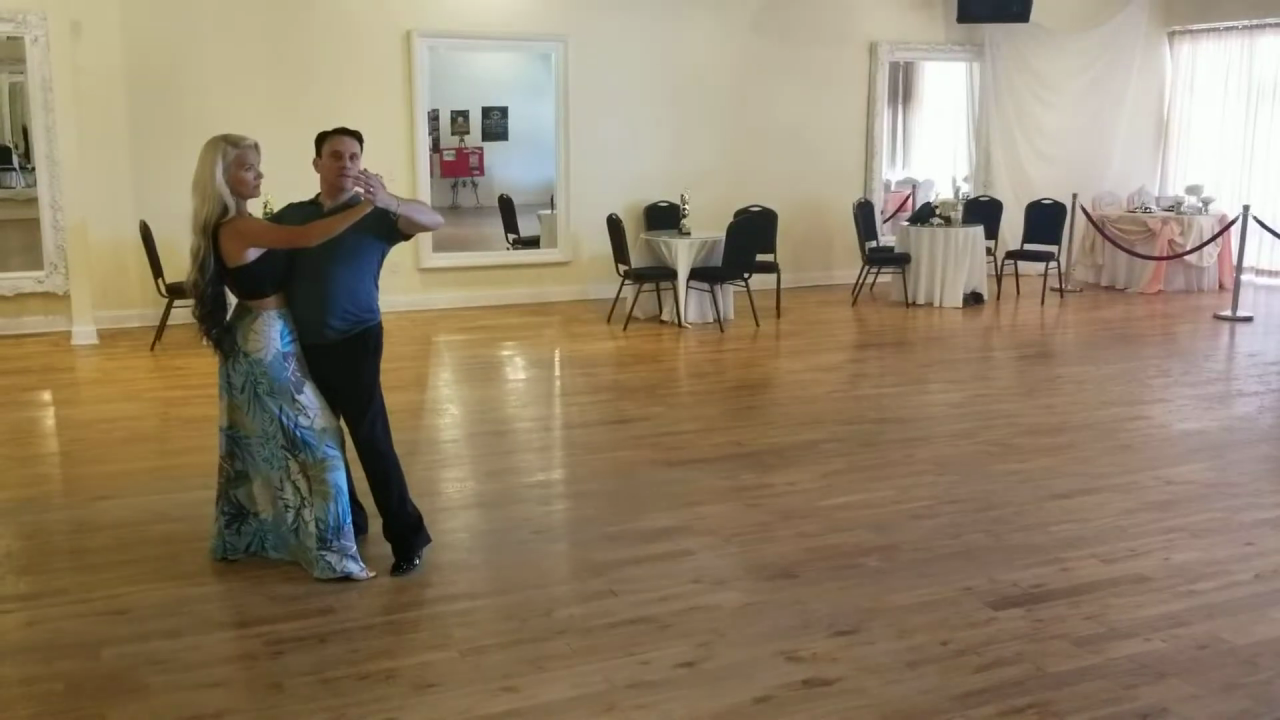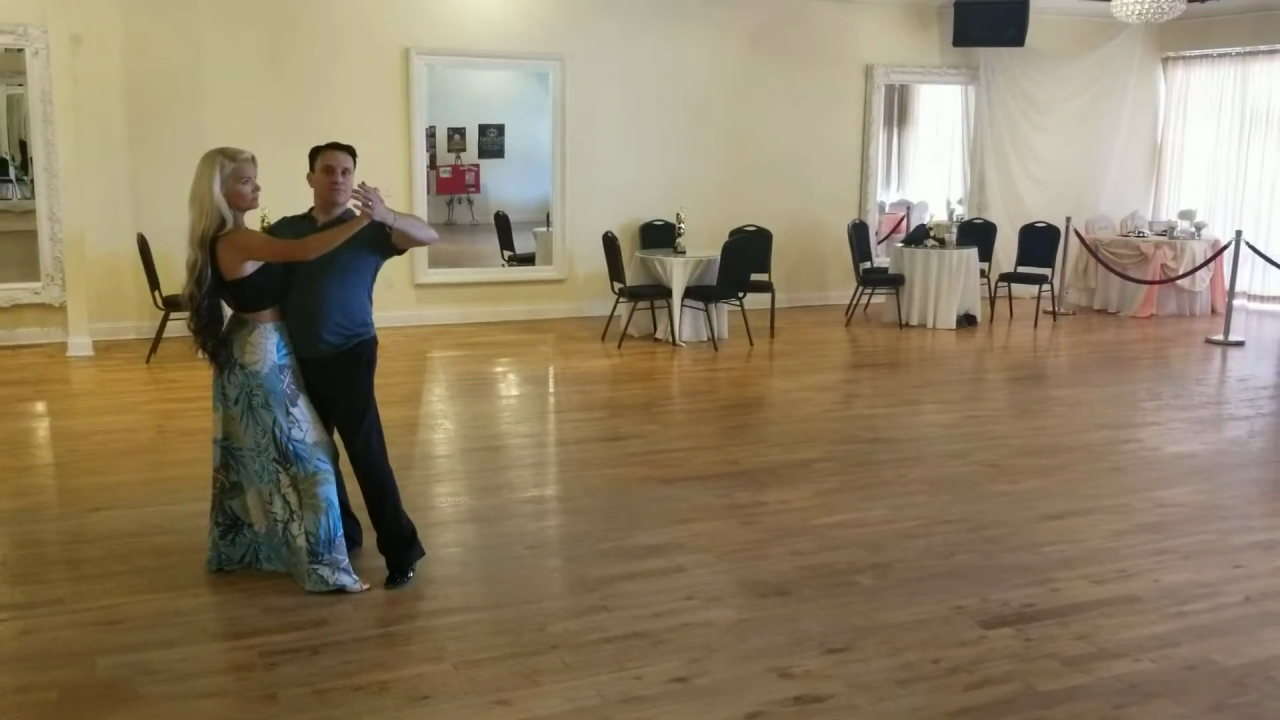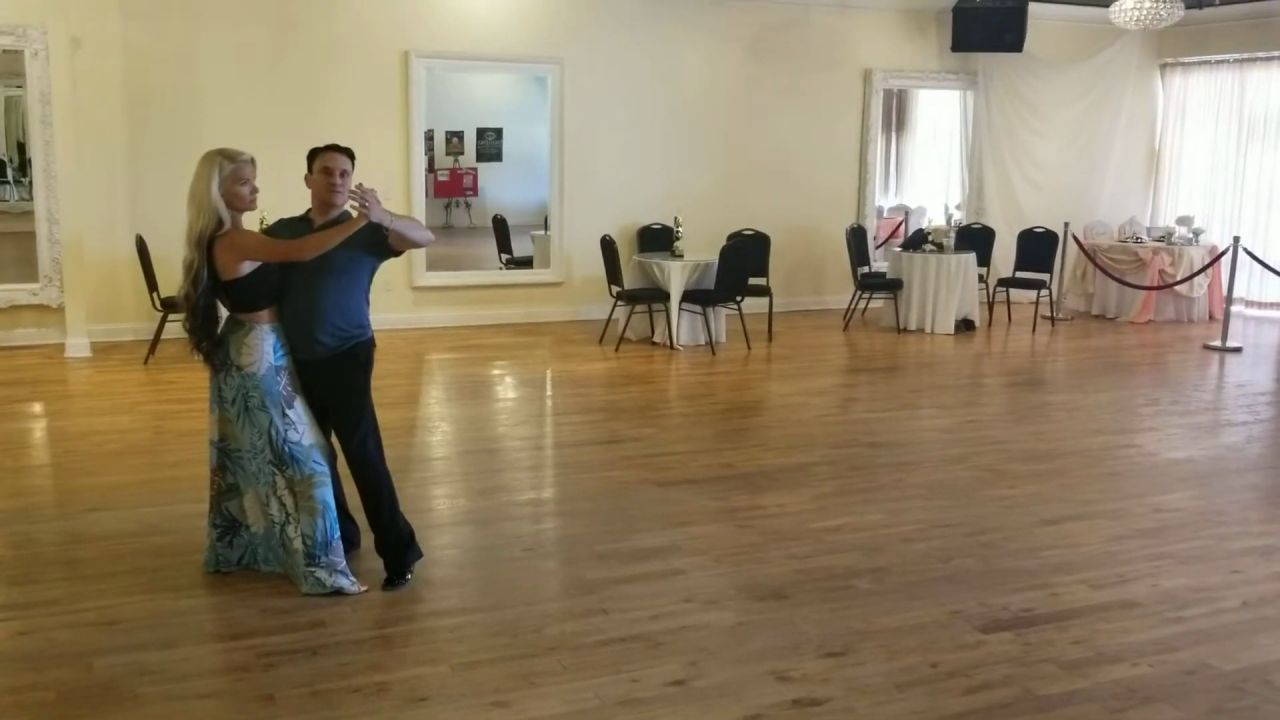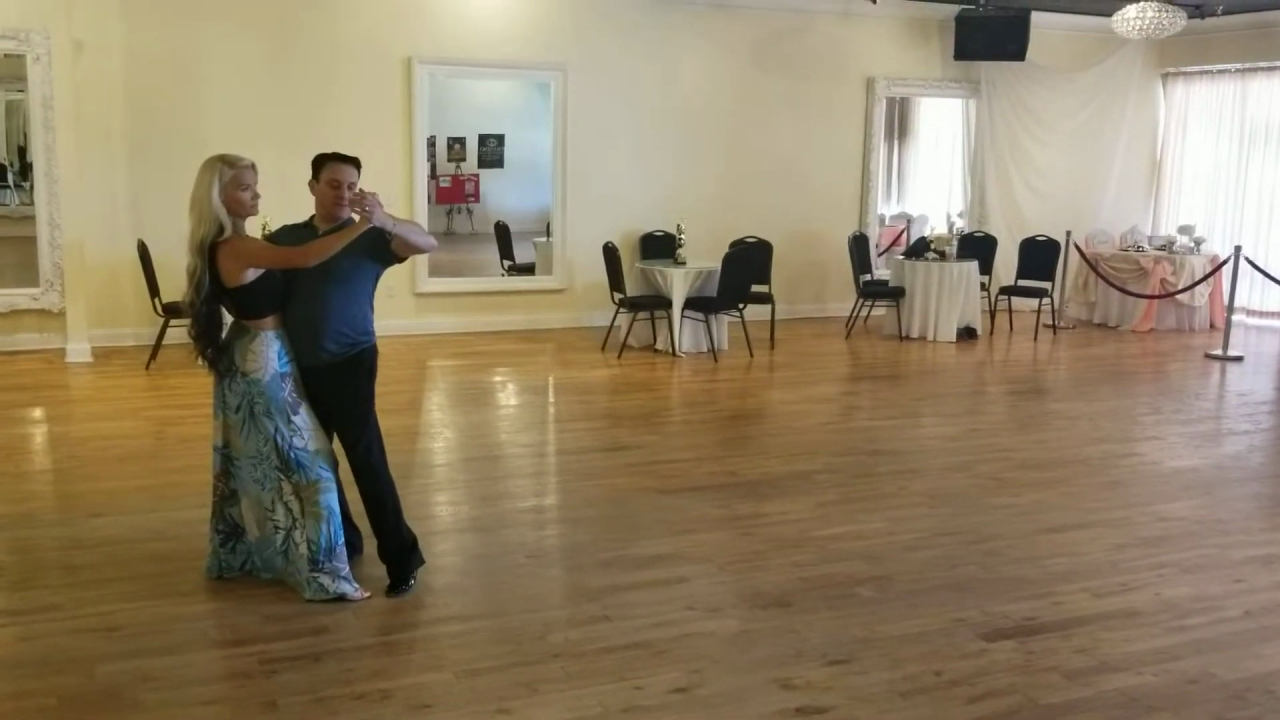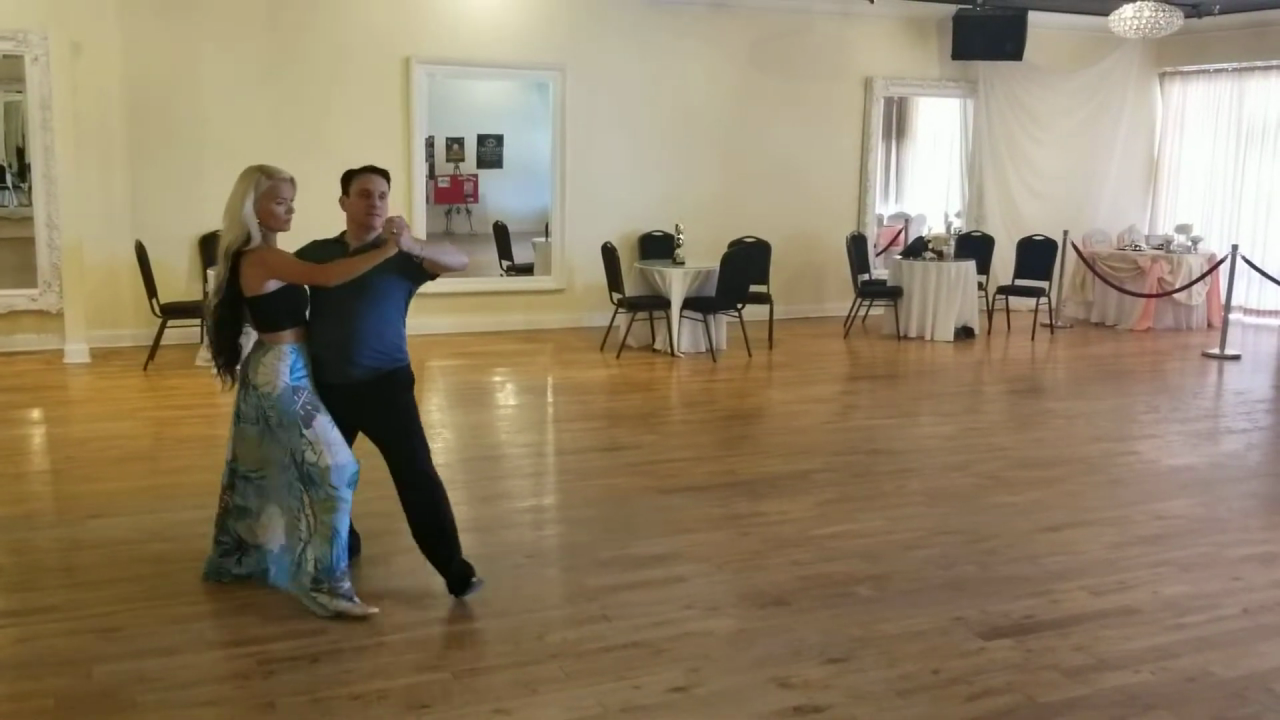
dt=1s
person 1, frame 1
left shoulder: (230, 227)
right shoulder: (239, 228)
right elbow: (307, 238)
right wrist: (365, 207)
left hip: (254, 339)
right hip: (267, 342)
left knee: (259, 443)
right knee: (314, 442)
left ankle: (243, 536)
right ankle: (329, 551)
person 1, frame 2
left shoulder: (224, 240)
right shoulder: (237, 241)
left elbow: (285, 256)
right elbow: (303, 252)
right wrist: (364, 219)
left hip: (246, 351)
right hip: (261, 354)
left knee: (253, 456)
right knee: (302, 456)
left ankle: (238, 547)
right ankle: (321, 564)
person 1, frame 3
left shoulder: (221, 240)
right shoulder: (235, 241)
right elbow: (299, 252)
right wrist: (360, 220)
left hip: (243, 353)
right hip: (258, 356)
left knee: (249, 458)
right knee: (298, 459)
left ankle: (236, 549)
right ankle: (318, 566)
person 1, frame 4
left shoulder: (222, 247)
right shoulder: (238, 248)
right elbow: (304, 258)
right wrist: (361, 225)
left hip: (245, 359)
right hip: (264, 362)
left knee: (251, 464)
right knee: (307, 464)
left ankle: (237, 556)
right ankle: (322, 572)
person 1, frame 5
left shoulder: (259, 258)
right shoulder: (263, 258)
right elbow: (327, 277)
right wrist: (388, 250)
left hip: (273, 372)
right hip: (282, 376)
left knee: (259, 477)
right knee: (334, 472)
left ankle: (237, 560)
right ankle: (330, 587)
person 2, frame 1
left shoulder: (374, 216)
right shoulder: (291, 216)
left elbow: (434, 221)
left wrist: (388, 201)
left hip: (354, 343)
right hip: (304, 346)
left knee: (372, 440)
left ankle: (407, 536)
right ankle: (346, 520)
person 2, frame 2
left shoulder: (367, 230)
right shoulder: (284, 230)
left elbow: (427, 235)
left wrist: (386, 215)
left hip: (348, 358)
right hip: (299, 360)
left knee: (367, 455)
left ankle: (401, 550)
right ankle: (340, 533)
person 2, frame 3
left shoulder: (364, 232)
right shoulder: (281, 231)
left elbow: (424, 237)
left wrist: (382, 217)
left hip: (345, 359)
right hip: (296, 362)
left knee: (364, 457)
left ankle: (399, 552)
right ankle: (338, 535)
person 2, frame 4
left shoulder: (368, 239)
right shoulder: (284, 238)
left elbow: (427, 243)
left wrist: (383, 219)
left hip: (349, 365)
right hip: (299, 368)
left knee: (367, 459)
left ankle: (402, 557)
right ankle: (340, 541)
person 2, frame 5
left shoulder: (402, 257)
right shoulder: (315, 254)
left elbow: (460, 261)
left wrist: (415, 245)
left hip: (386, 383)
right hip: (327, 385)
left knee: (416, 471)
left ankle: (454, 567)
